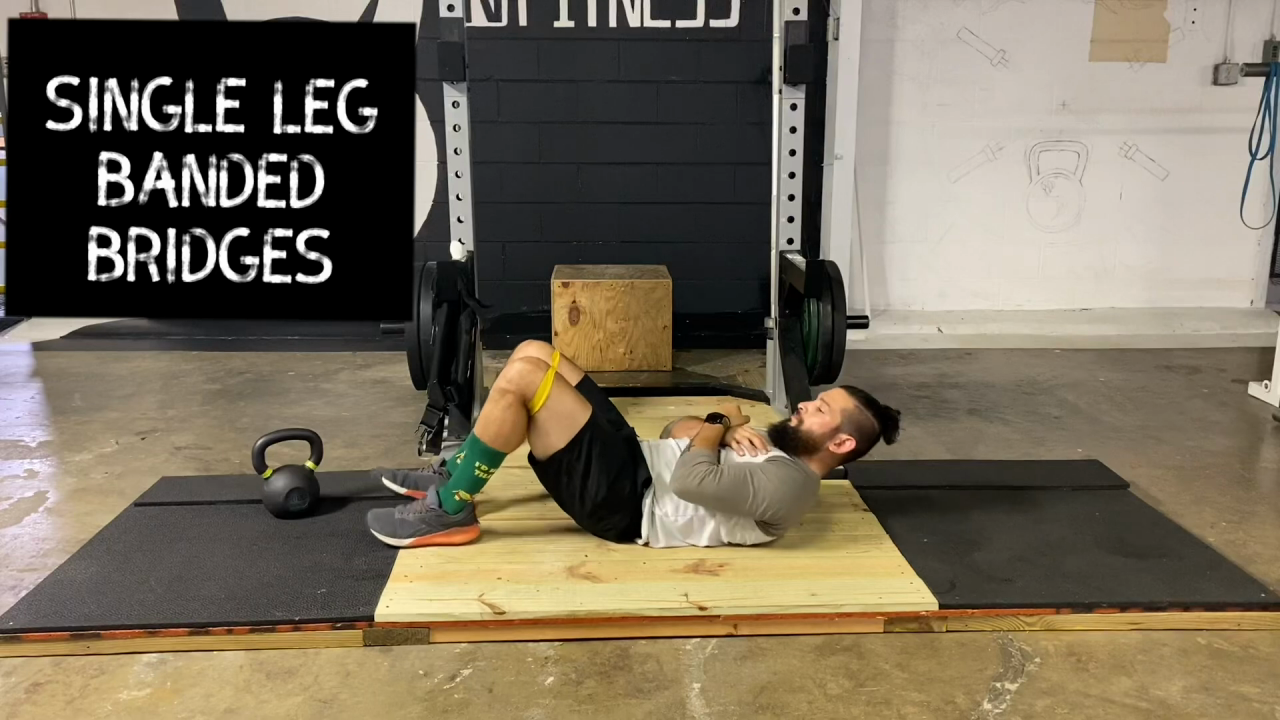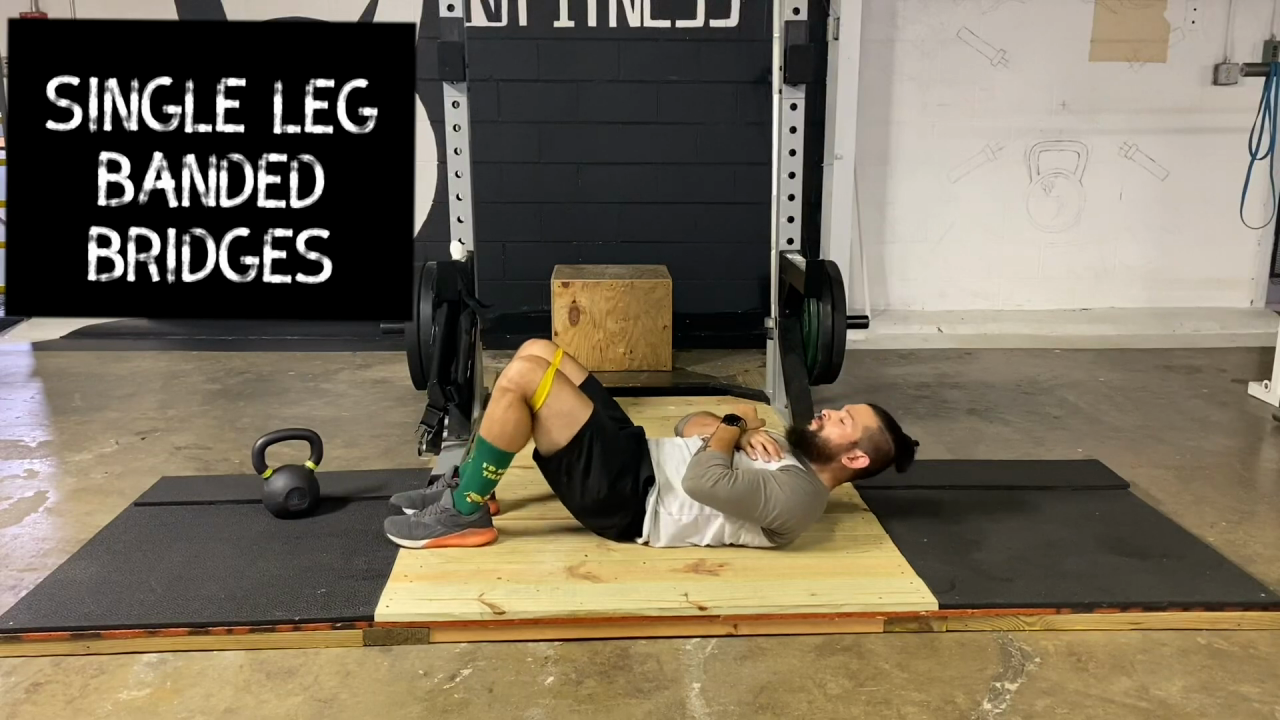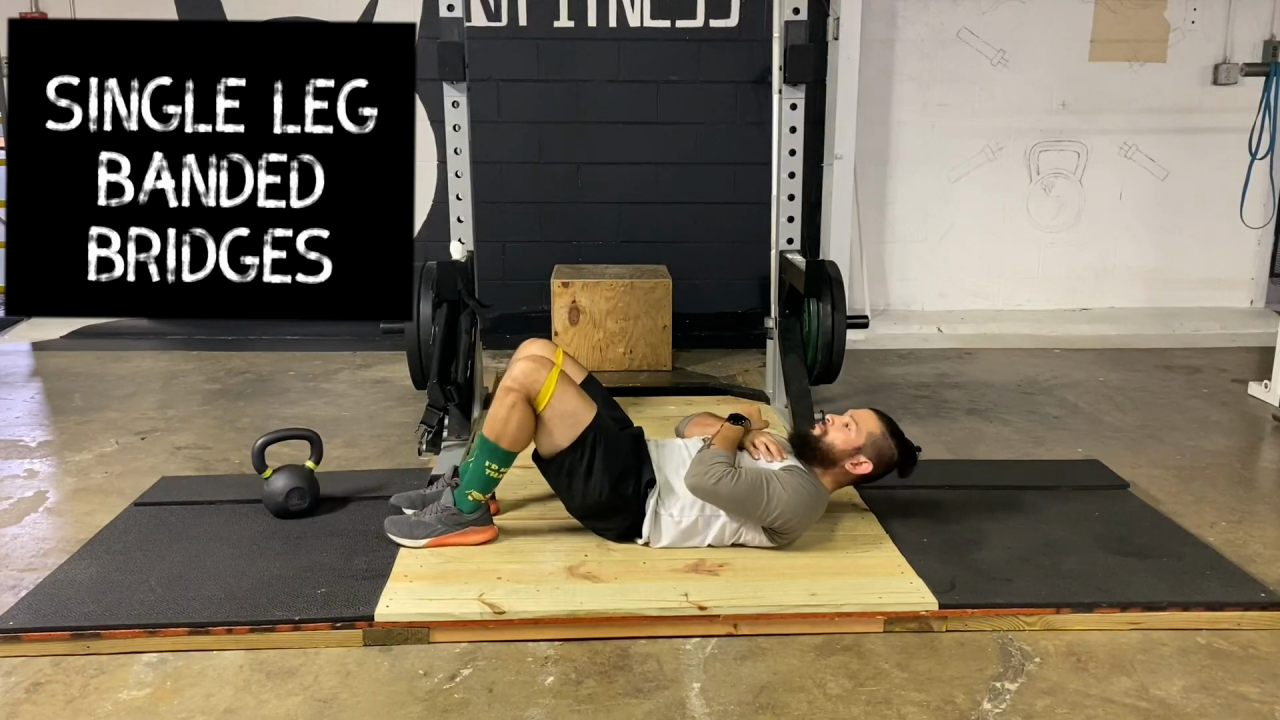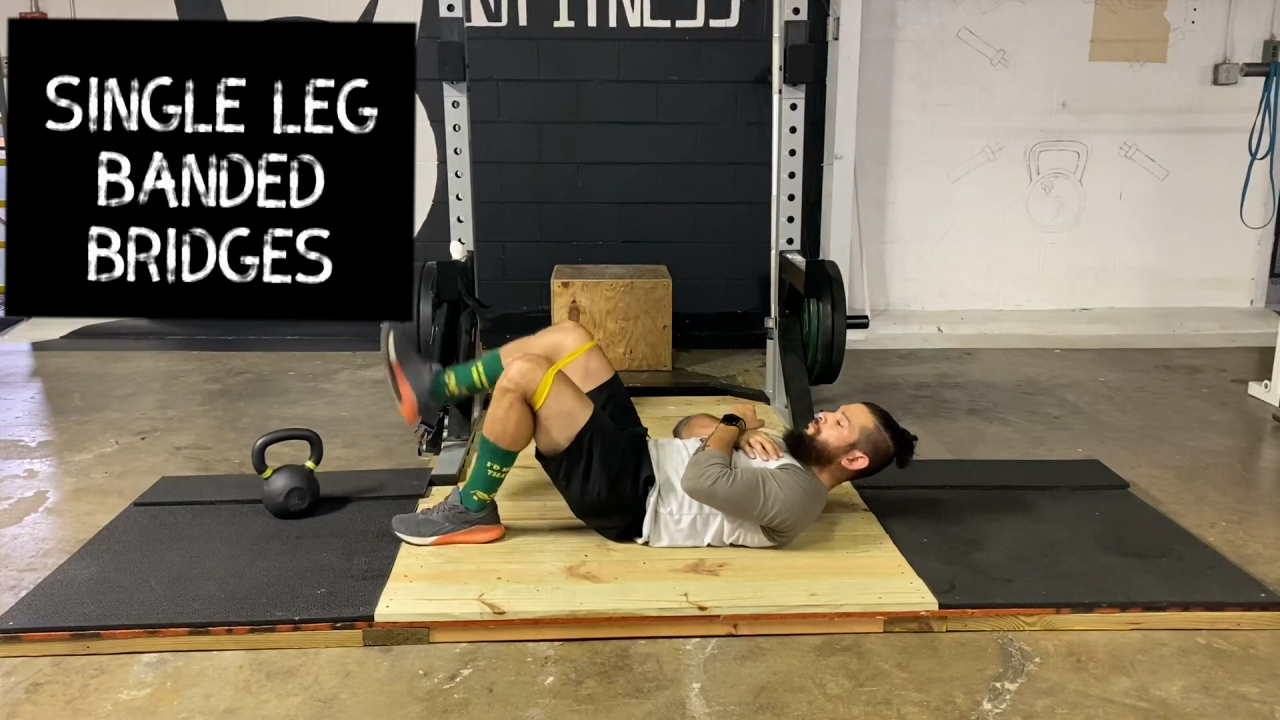
dt=0.7s
person 1, frame 1
left shoulder: (789, 486)
right shoulder: (775, 446)
left elbow: (691, 481)
right elbow: (676, 431)
left wrist: (721, 421)
right wrist: (731, 428)
left hip: (623, 500)
right hip: (632, 456)
left knee: (519, 379)
right knee: (534, 353)
left ankle: (451, 512)
right ankle: (454, 476)
person 1, frame 2
left shoulder: (796, 497)
right shoulder: (783, 451)
left elbow: (701, 481)
right elbow: (691, 425)
left wrist: (736, 423)
right wrist: (743, 428)
left hip: (625, 498)
right hip: (635, 452)
left knee: (522, 374)
right knee: (536, 350)
left ankle: (464, 512)
right ankle: (468, 483)
person 1, frame 3
left shoulder: (796, 498)
right shoulder: (784, 454)
left elbow: (704, 478)
right elbow: (691, 426)
left wrist: (740, 423)
right wrist: (747, 430)
left hip: (625, 498)
right hip: (635, 454)
left knee: (527, 375)
right knee: (535, 351)
left ankle: (467, 512)
right ankle: (469, 482)
person 1, frame 4
left shoulder: (794, 496)
right shoulder: (787, 454)
left elbow: (701, 480)
right elbow: (689, 428)
left wrist: (734, 425)
right wrist: (742, 430)
left hip: (625, 498)
right hip: (639, 455)
left knee: (522, 375)
right knee: (566, 337)
left ankle: (472, 510)
right ankle: (433, 387)
